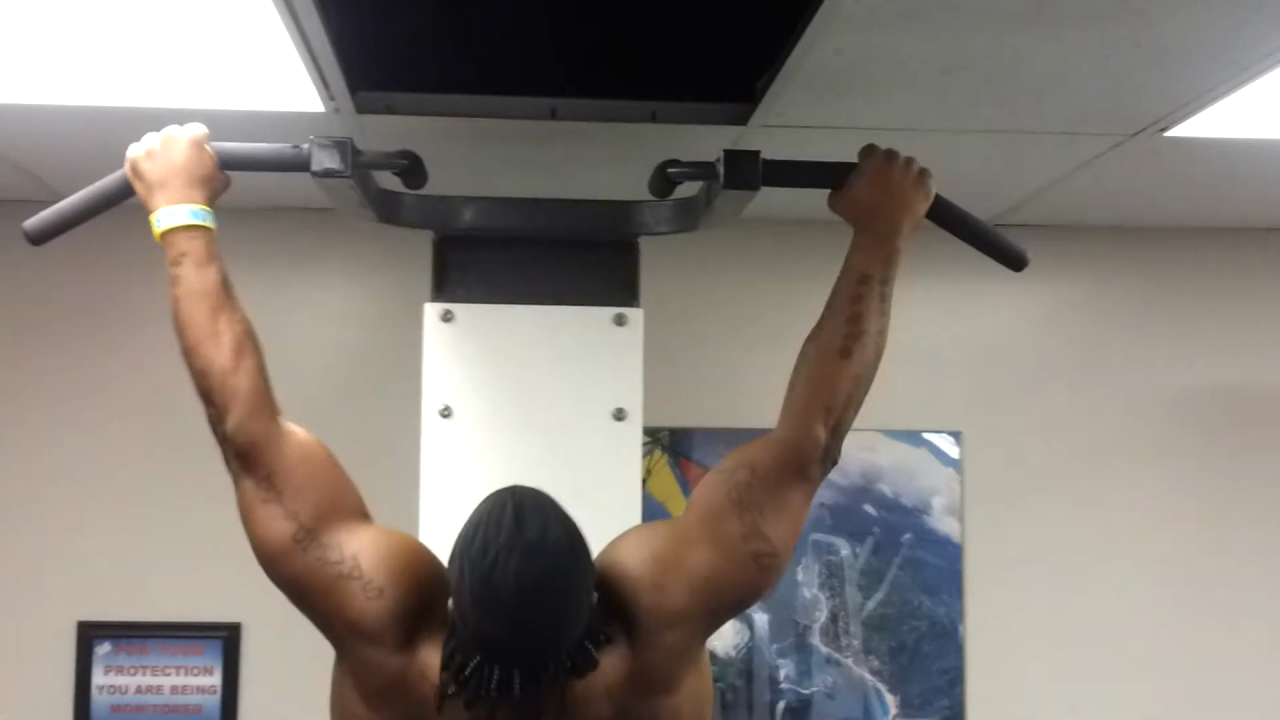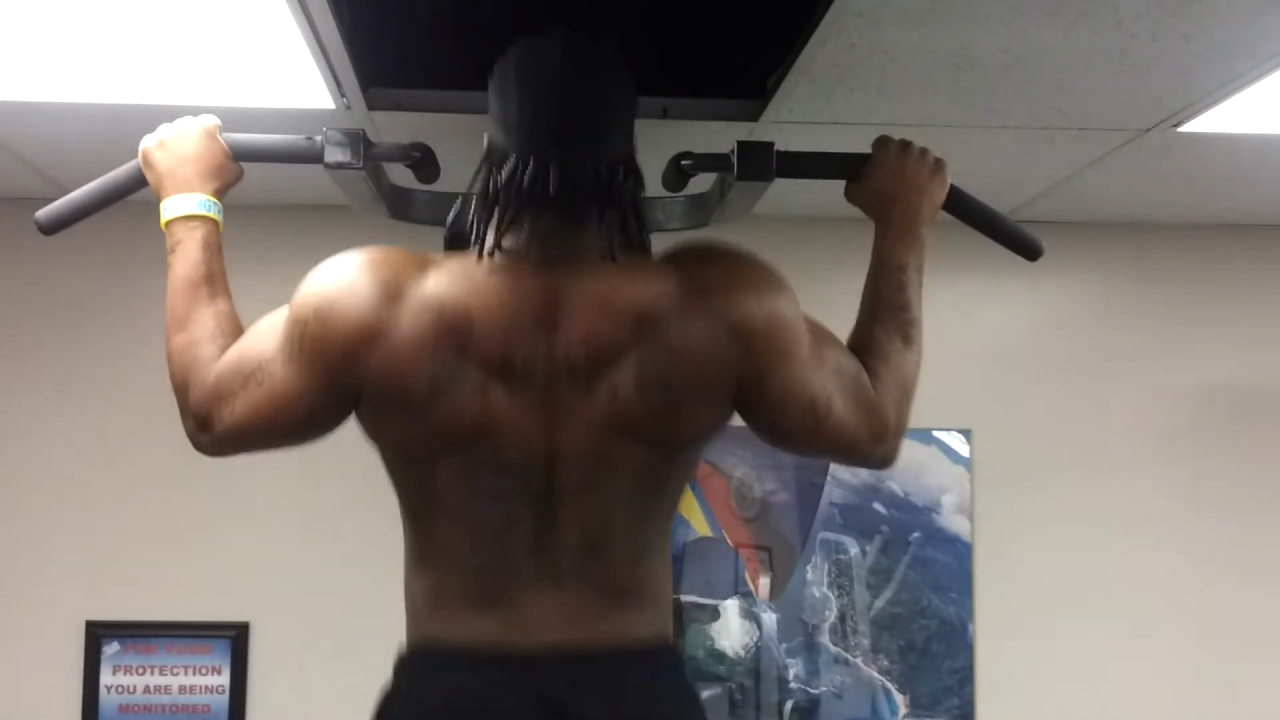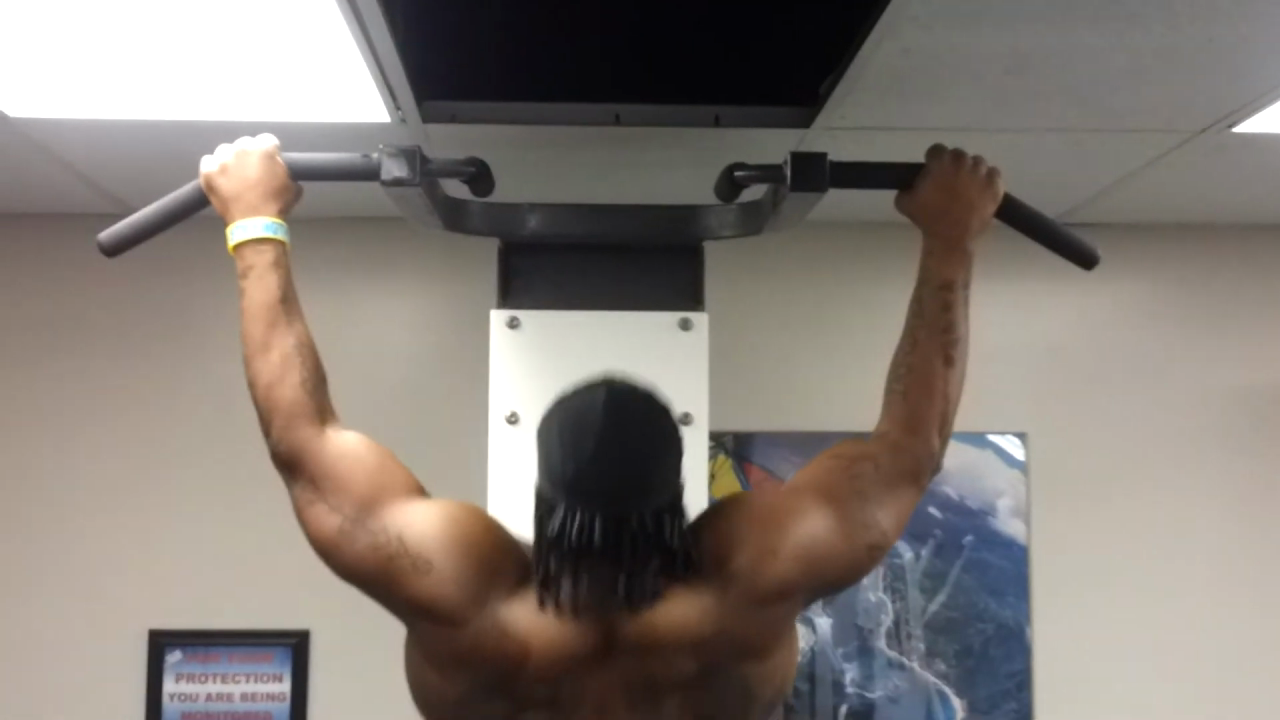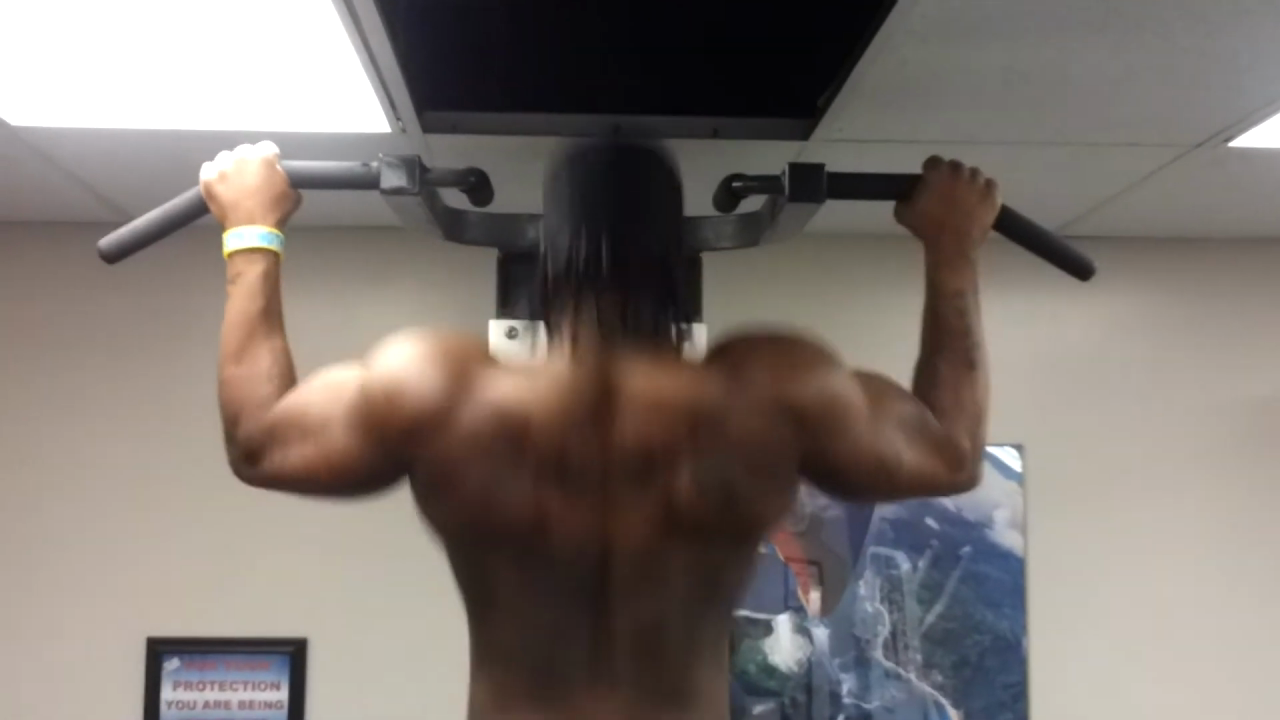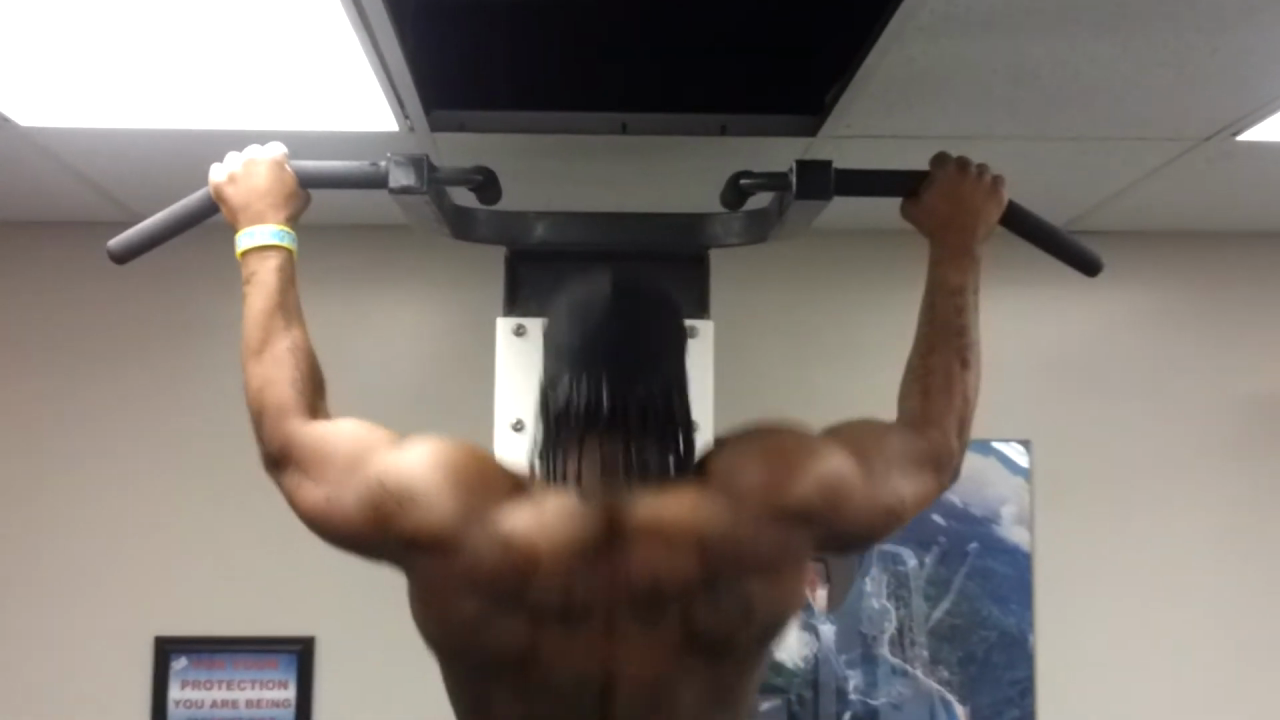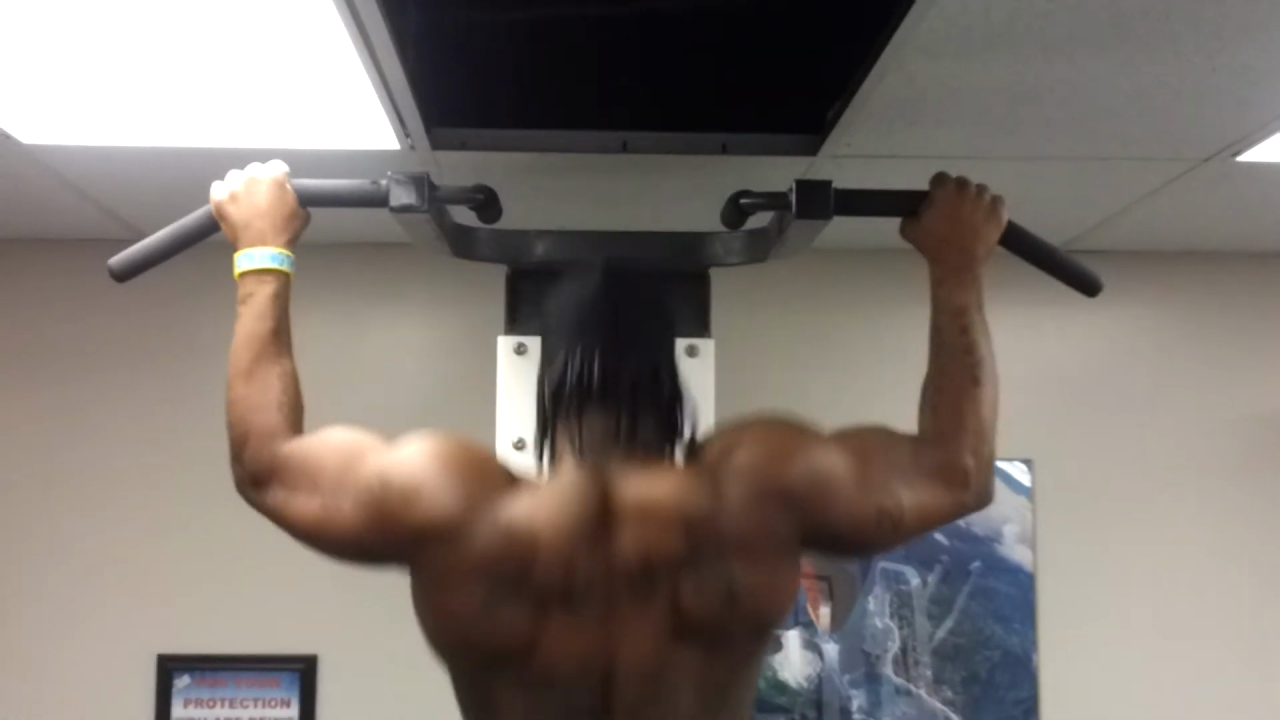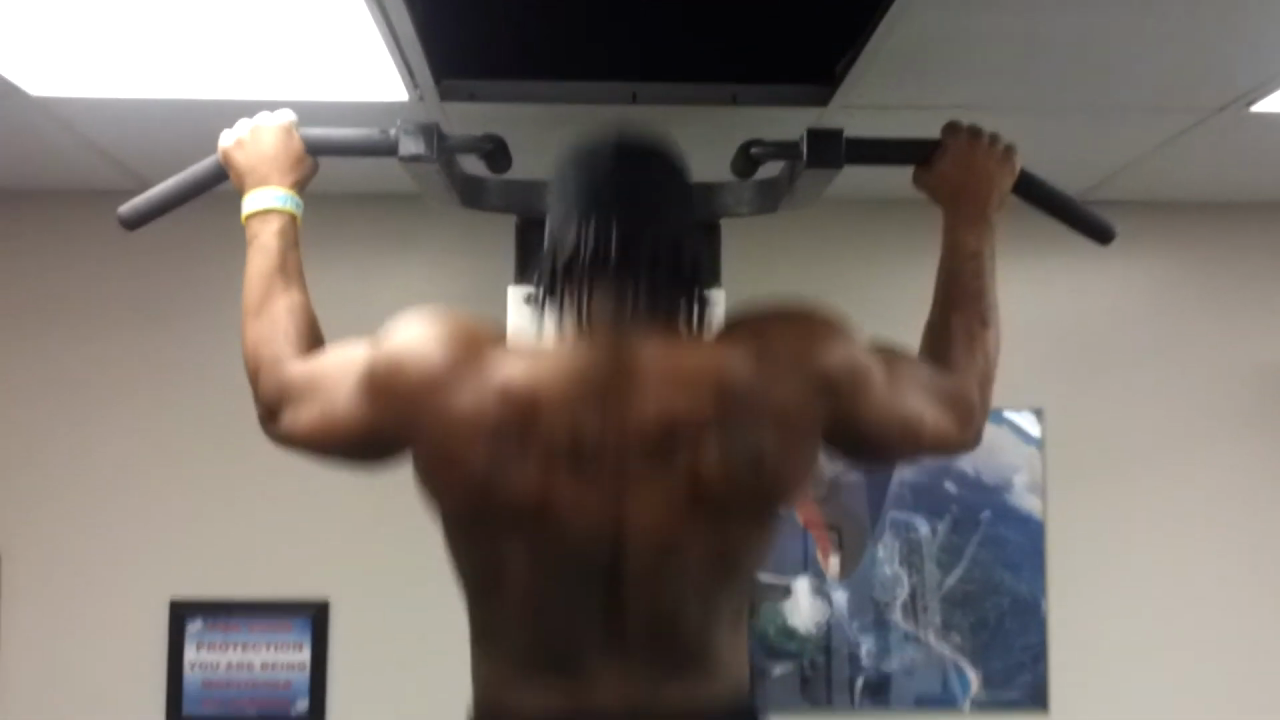
dt=0.7s
person 1, frame 1
left shoulder: (386, 642)
right shoulder: (656, 636)
left elbow: (248, 430)
right elbow: (808, 441)
left wrist: (182, 212)
right wrist: (878, 236)
person 1, frame 2
left shoulder: (375, 305)
right shoulder: (722, 309)
left elbow: (208, 409)
right elbow: (875, 423)
left wrist: (191, 200)
right wrist: (901, 221)
person 1, frame 3
left shoulder: (462, 606)
right shoulder: (745, 601)
left elbow: (299, 439)
right elbow: (910, 449)
left wrist: (257, 226)
right wrist: (948, 242)
person 1, frame 4
left shoulder: (438, 390)
right shoulder: (771, 390)
left elbow: (255, 436)
right elbow: (952, 451)
left wrist: (251, 233)
right wrist: (951, 251)
person 1, frame 5
left shoulder: (459, 527)
right shoulder: (756, 520)
left elbow: (289, 435)
right elbow: (931, 447)
left wrist: (264, 233)
right wrist: (954, 248)
person 1, frame 6
left shoulder: (454, 513)
right shoulder: (755, 498)
left elbow: (264, 463)
right elbow: (958, 471)
left wrist: (262, 255)
right wrist: (956, 267)
person 1, frame 7
left shoulder: (448, 377)
right shoulder: (782, 371)
left elbow: (282, 394)
right elbow: (956, 408)
left wrist: (269, 196)
right wrist: (969, 212)
